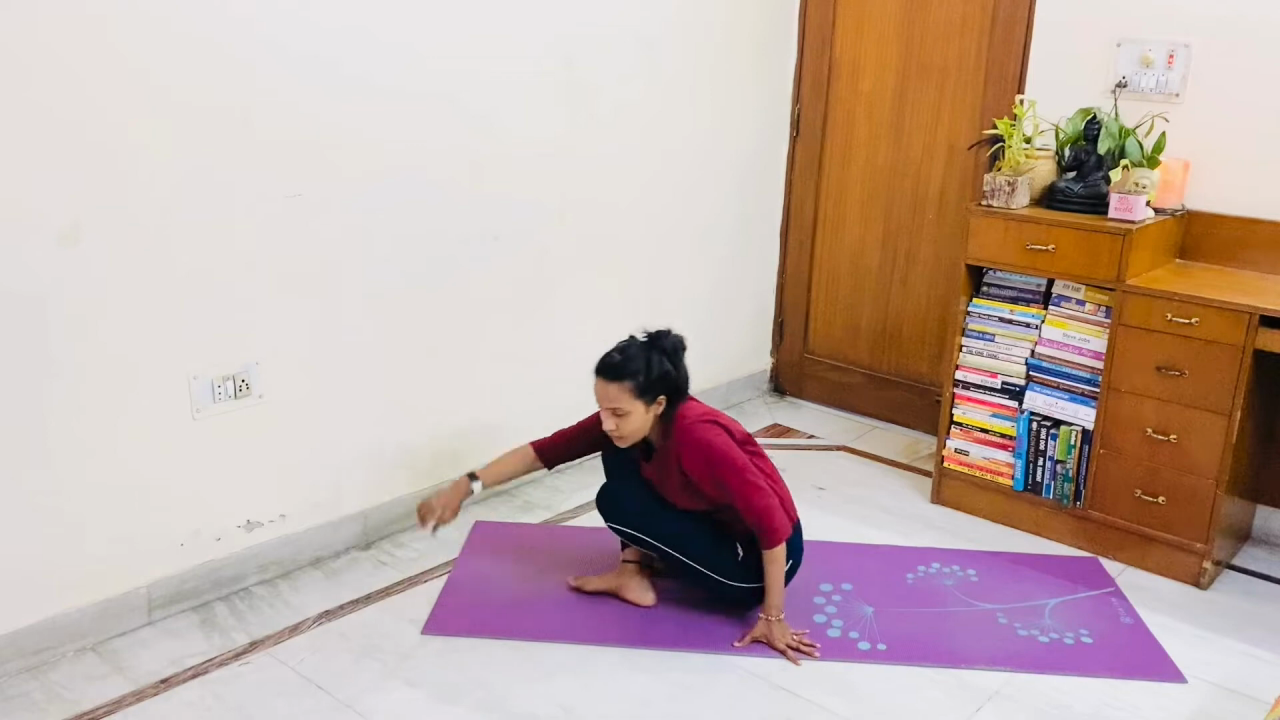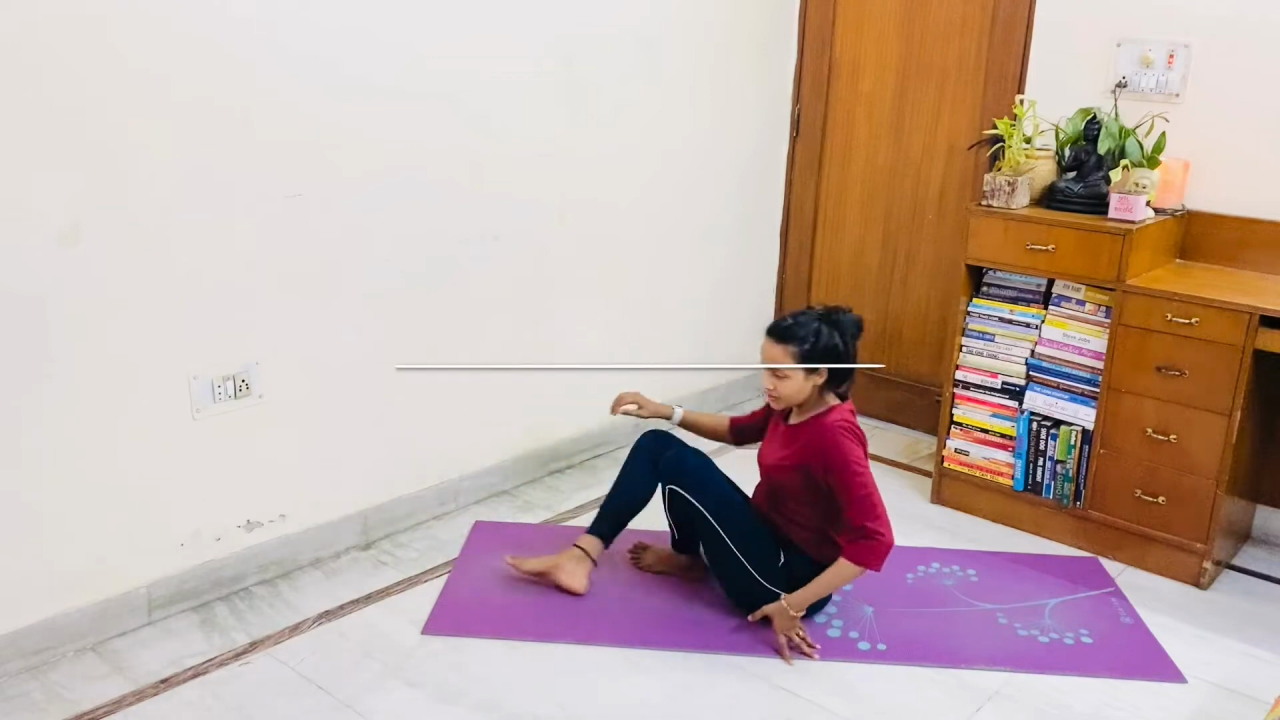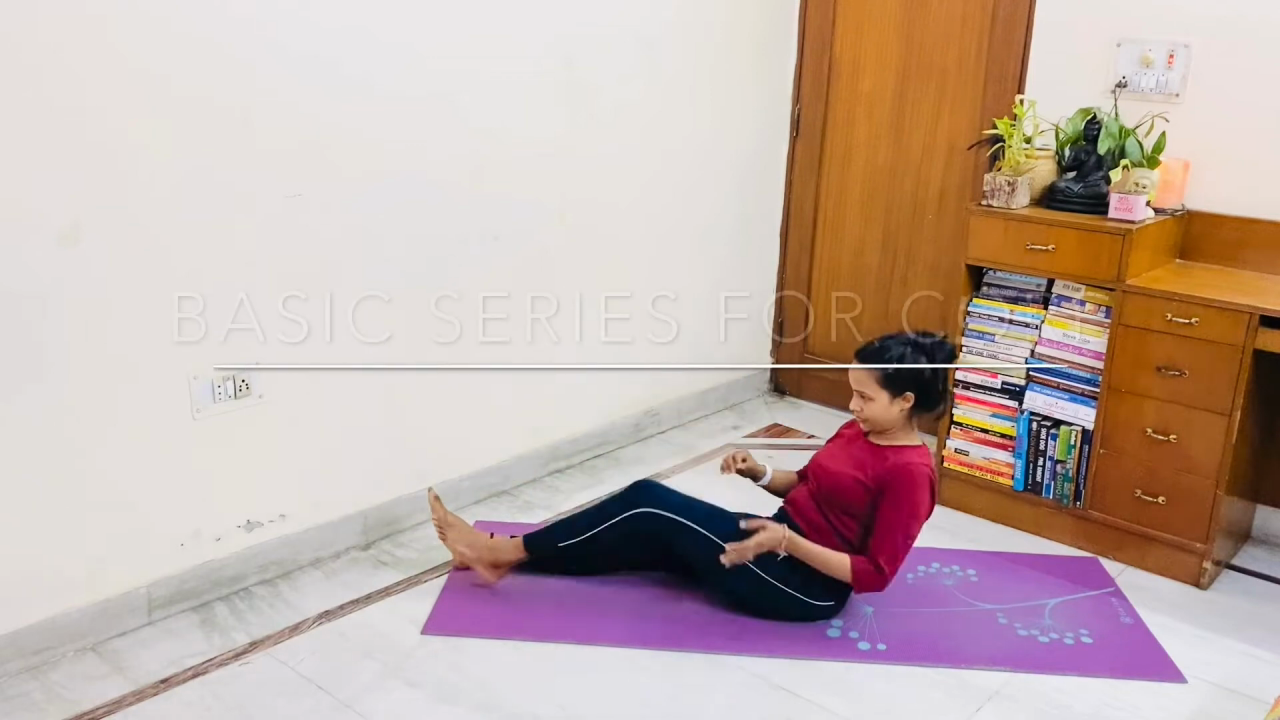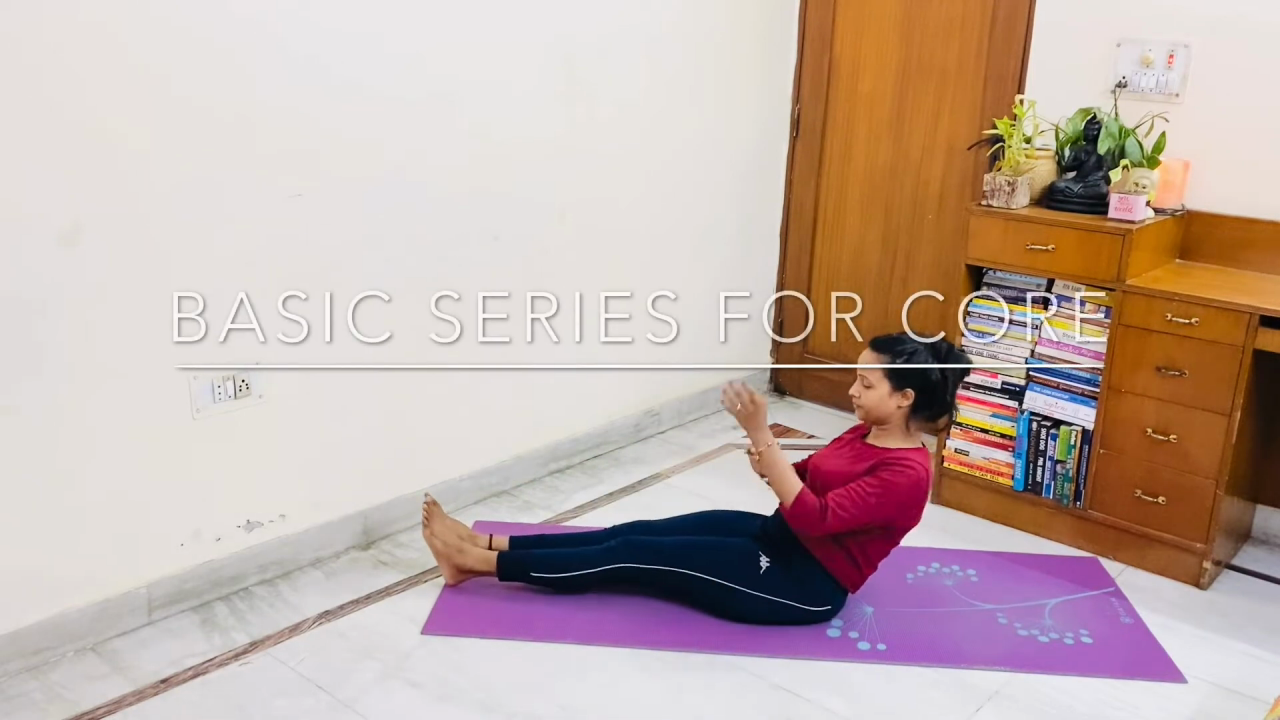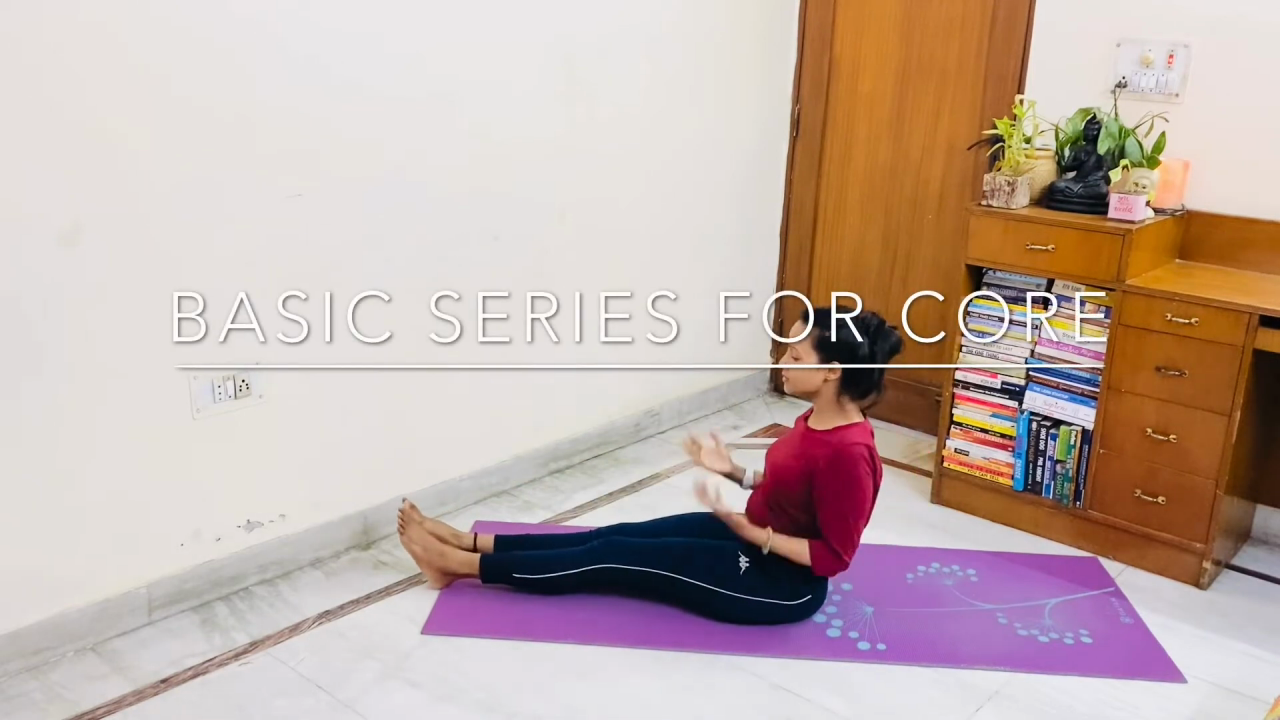
dt=0.5s
person 1, frame 1
left shoulder: (699, 436)
right shoulder: (636, 422)
left elbow: (774, 522)
right elbow: (547, 451)
left wrist: (773, 615)
right wrist: (466, 486)
left hip: (755, 562)
right hip: (718, 526)
left knee: (616, 499)
right knee: (617, 456)
right ankle: (635, 566)
person 1, frame 2
left shoulder: (834, 436)
right shoulder: (794, 404)
left elbow: (874, 541)
right elbow: (736, 431)
left wrist: (793, 607)
right wrist: (669, 413)
left hip: (788, 576)
right hip: (765, 533)
left knee: (678, 464)
right knee: (653, 444)
left ankle: (684, 557)
right ankle: (581, 556)
person 1, frame 3
left shoulder: (910, 473)
right shoulder: (859, 431)
left elbow: (874, 574)
left wrist: (787, 542)
right wrist: (763, 474)
left hip: (807, 587)
right hip: (785, 538)
left knee: (648, 502)
right knee: (633, 542)
left ankle: (506, 553)
right ankle: (493, 547)
person 1, frame 4
left shoulder: (906, 472)
right shoulder: (868, 433)
left elbow: (814, 518)
right elbow: (802, 480)
left wrist: (763, 437)
right wrist: (768, 459)
left hip: (805, 586)
right hip: (776, 538)
left knee: (634, 556)
right knee: (636, 533)
left ankle: (477, 562)
right ankle: (488, 543)
person 1, frame 5
left shoulder: (848, 451)
right shoulder: (820, 417)
left elbow: (834, 556)
left wrist: (750, 534)
right wrist: (737, 474)
left hip: (785, 586)
right hip: (760, 542)
left knee: (615, 557)
right knee: (617, 536)
left ankle: (459, 563)
right ankle: (470, 542)
